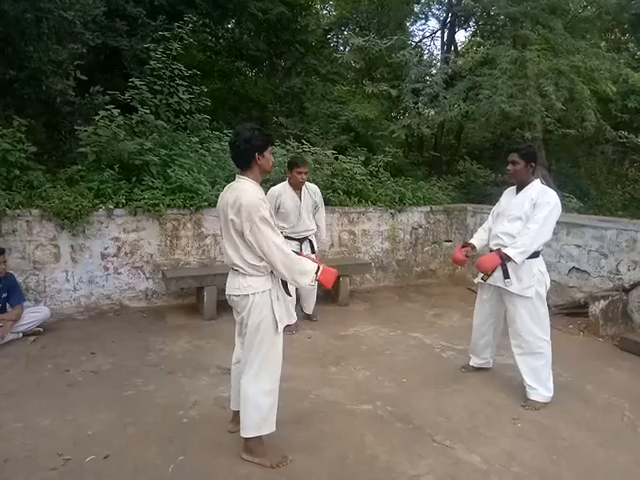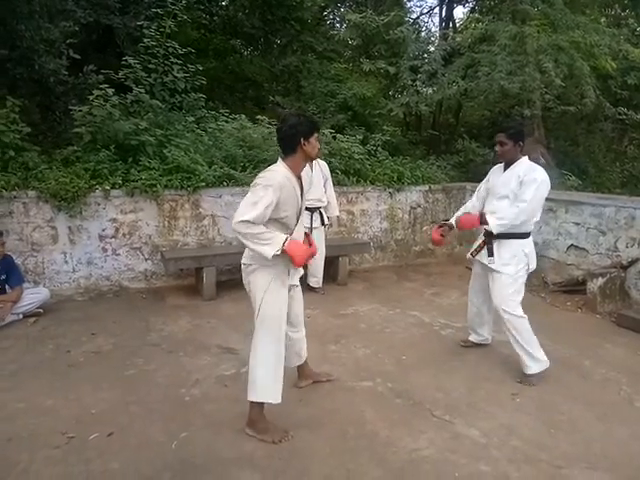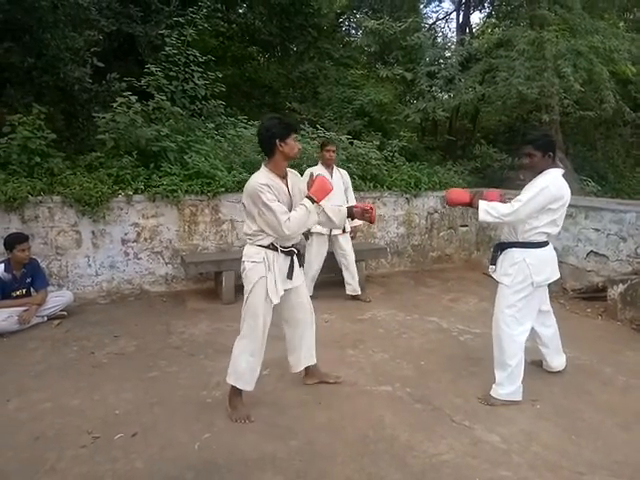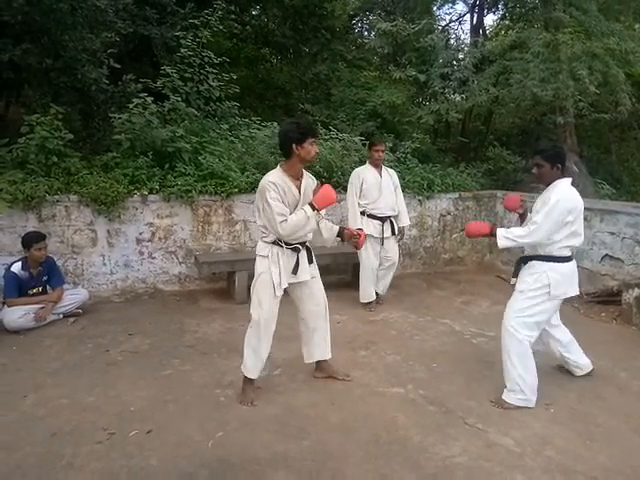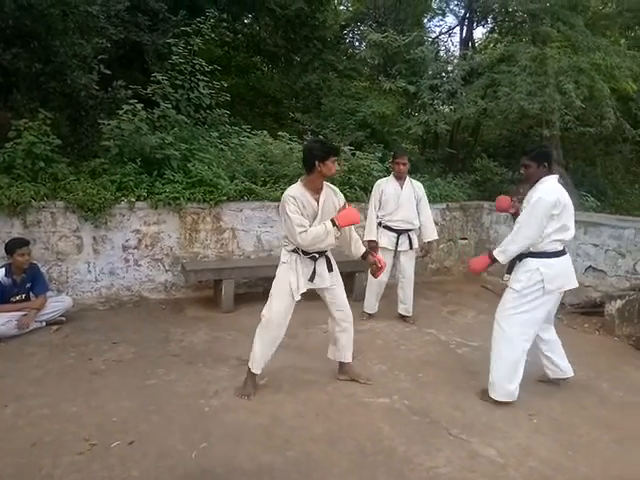
dt=1s
person 1, frame 1
left shoulder: (230, 193)
right shoulder: (252, 199)
right elbow: (276, 252)
left wrist: (302, 263)
right wrist: (317, 272)
left hip: (241, 283)
right hip: (258, 289)
left knee: (245, 354)
right knee: (262, 362)
left ankle: (239, 415)
right ankle: (253, 442)
person 1, frame 2
left shoulder: (297, 177)
right shoulder: (272, 180)
right elbow: (242, 223)
left wrist: (300, 242)
right wrist: (285, 245)
left hip: (285, 261)
right hip: (264, 263)
left knee: (294, 318)
right knee: (270, 332)
left ankle: (303, 371)
right ankle: (257, 416)
person 1, frame 3
left shoulder: (293, 177)
right shoulder: (259, 186)
left elbow: (317, 211)
right elbow: (287, 228)
left wrist: (350, 212)
right wrist: (311, 198)
left hip: (287, 260)
right hip: (262, 262)
left knee: (301, 315)
right knee: (254, 328)
left ankle: (310, 370)
right ankle: (236, 395)
person 1, frame 4
left shoulder: (310, 181)
right shoulder: (271, 184)
left elbow: (316, 223)
right elbow: (283, 228)
left wrist: (341, 232)
right wrist: (313, 206)
left hip: (302, 255)
right hip: (273, 256)
left knee: (316, 309)
right knee: (263, 318)
left ankle: (321, 364)
right ankle: (249, 381)
person 1, frame 5
left shoulder: (334, 193)
right shoulder: (292, 197)
left elbow: (347, 230)
right elbow: (303, 238)
left wrist: (366, 253)
right wrist: (334, 223)
left hip: (324, 262)
right hip: (295, 263)
left knee: (342, 313)
right knee: (274, 318)
left ankle: (345, 366)
right ankle: (252, 374)
person 2, frame 1
left shoulder: (546, 197)
right shoulder: (508, 193)
left elbow: (534, 235)
right elbow: (491, 223)
left wrist: (503, 255)
right wrist: (473, 245)
left hip: (524, 271)
right hip: (496, 266)
left knee: (529, 332)
right knee: (484, 318)
left ankle: (540, 391)
right ankle: (480, 359)
person 2, frame 2
left shoulder: (535, 175)
right shoulder: (497, 170)
left elbow: (522, 211)
right elbow: (478, 200)
left wrist: (483, 219)
right wrist: (452, 223)
left hip: (513, 249)
right hip: (489, 243)
left knee: (506, 306)
right knee: (478, 295)
left ankle: (534, 364)
right ankle: (479, 336)
person 2, frame 3
left shoulder: (549, 184)
right shoulder: (548, 181)
left elbow: (516, 212)
right elbow: (526, 212)
left wrist: (475, 203)
right wrist: (503, 205)
left hip: (527, 259)
right hip: (533, 257)
left knee: (507, 321)
right knee: (537, 311)
left ankle: (507, 391)
right ankle: (554, 360)
person 2, frame 4
left shoulder: (561, 197)
right shoulder: (558, 192)
left elbow: (537, 236)
left wrist: (495, 232)
right wrist: (525, 217)
left hip: (547, 272)
right hip: (549, 268)
left knee: (516, 326)
right knee: (547, 321)
left ankle: (519, 395)
right ankle: (579, 364)
person 2, frame 5
left shoulder: (543, 194)
right shoulder: (554, 190)
left elbow: (525, 235)
left wrist: (492, 257)
right wrist: (518, 214)
left hip: (540, 268)
right hip: (552, 264)
left knee: (510, 322)
right knee: (539, 322)
left ankle: (501, 389)
right ankle: (557, 371)
person 3, frame 1
left shoulder: (314, 191)
right shoulder: (276, 192)
left elbow: (319, 217)
left wrist: (320, 241)
left hip: (307, 242)
right hip: (286, 243)
left ankle: (308, 310)
person 3, frame 2
left shoulder: (322, 165)
left elbow: (329, 191)
left wrist: (332, 214)
left hip: (318, 214)
left knee: (318, 251)
left ankle: (314, 283)
person 3, frame 3
left shoulder: (343, 174)
right shoulder: (312, 173)
left elbow: (350, 199)
left wrist: (354, 222)
left hip: (341, 223)
right hip: (320, 223)
left knee: (348, 258)
right knee: (313, 260)
left ankle: (354, 291)
person 3, frame 4
left shoulder: (391, 174)
right shoulder: (359, 173)
left elbow: (398, 199)
right elbow: (352, 201)
left wrist: (402, 224)
right wrist: (356, 226)
left hip: (388, 224)
right hip: (369, 224)
left knee: (391, 259)
right knee: (369, 262)
left ankle: (378, 290)
right ankle: (368, 297)
person 3, frame 5
left shoulder: (417, 187)
right shoulder: (381, 185)
left elbow: (424, 213)
right elbow: (372, 212)
left wrist: (427, 239)
right wrist: (371, 238)
left hip: (408, 238)
right hip: (385, 236)
left knee: (407, 276)
right knee: (378, 275)
left ankle: (405, 311)
right ankle: (369, 309)
